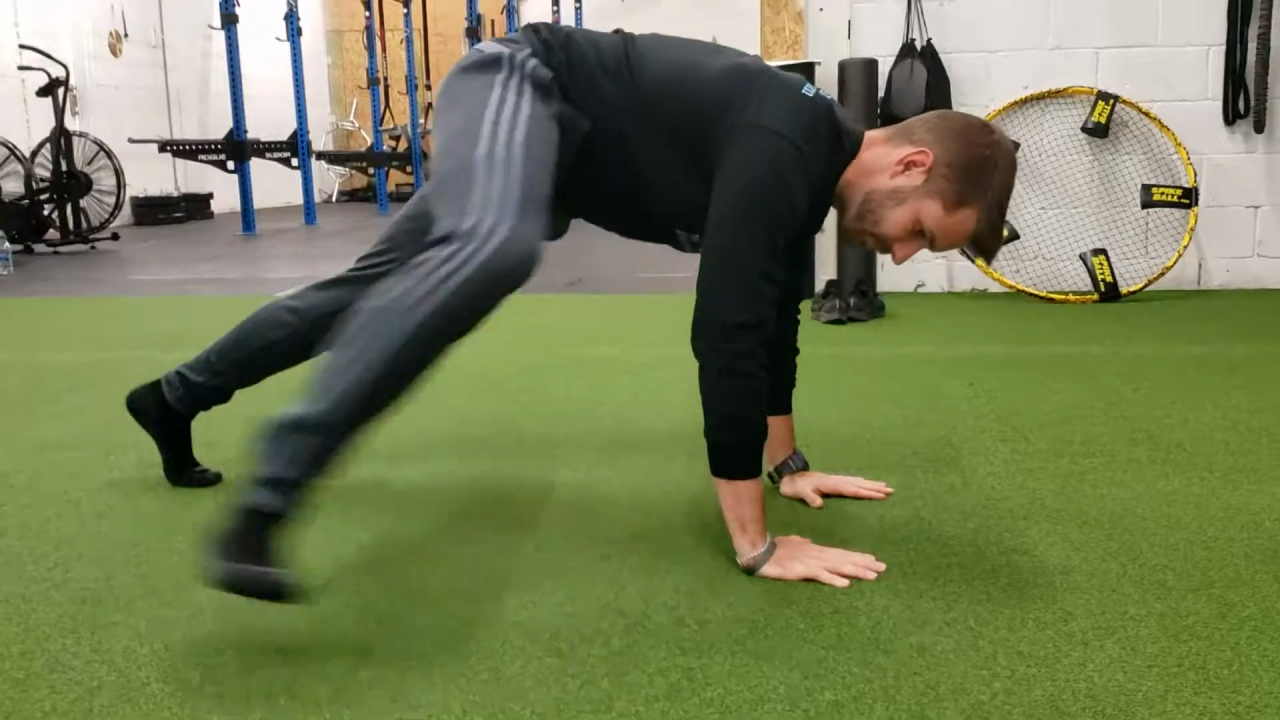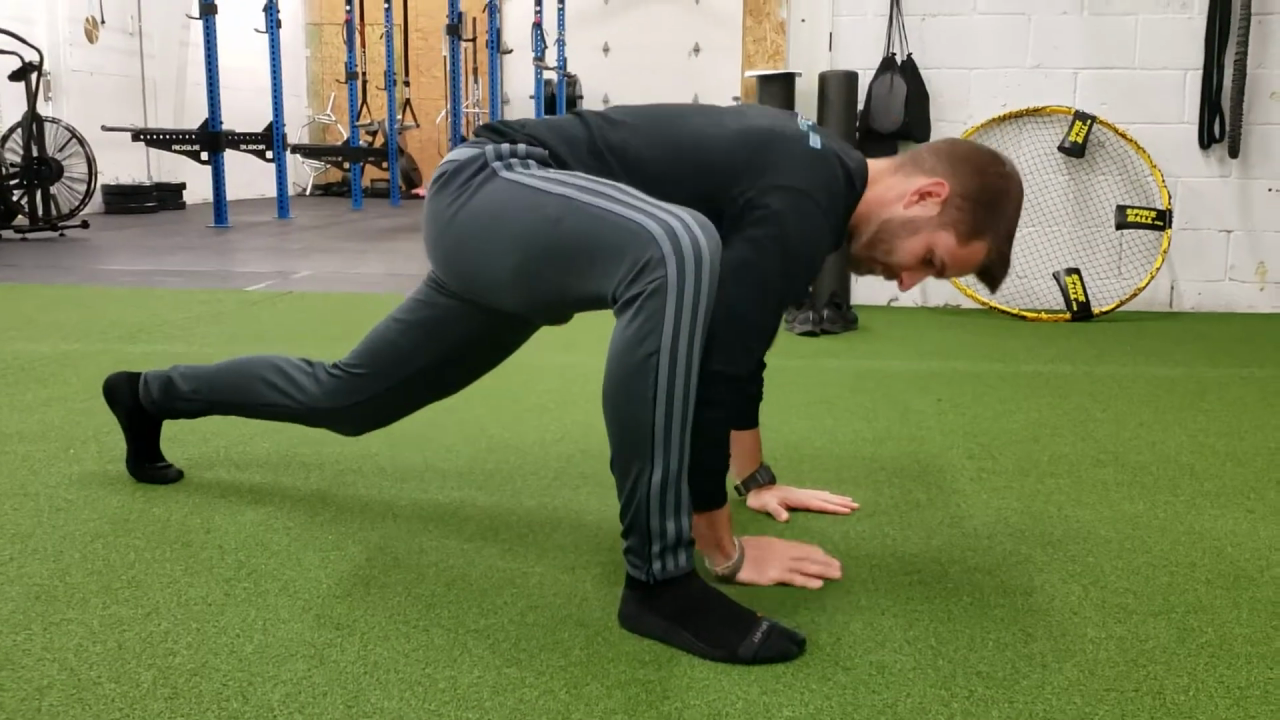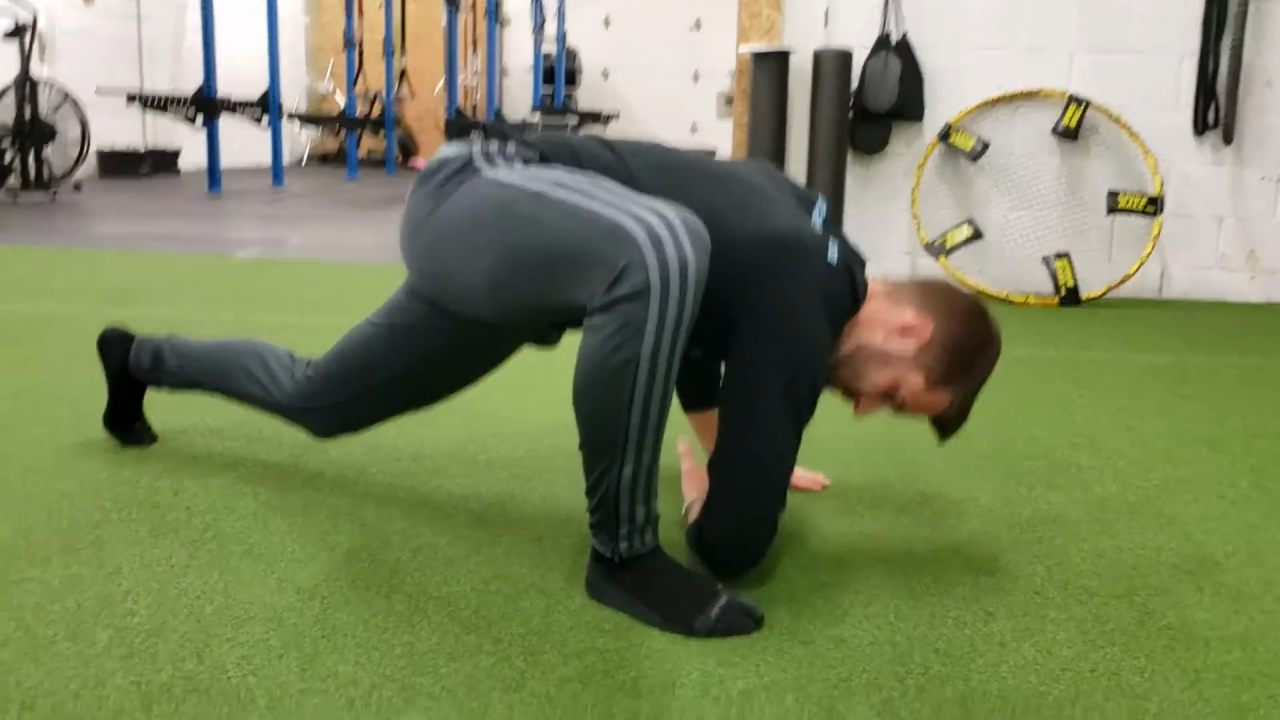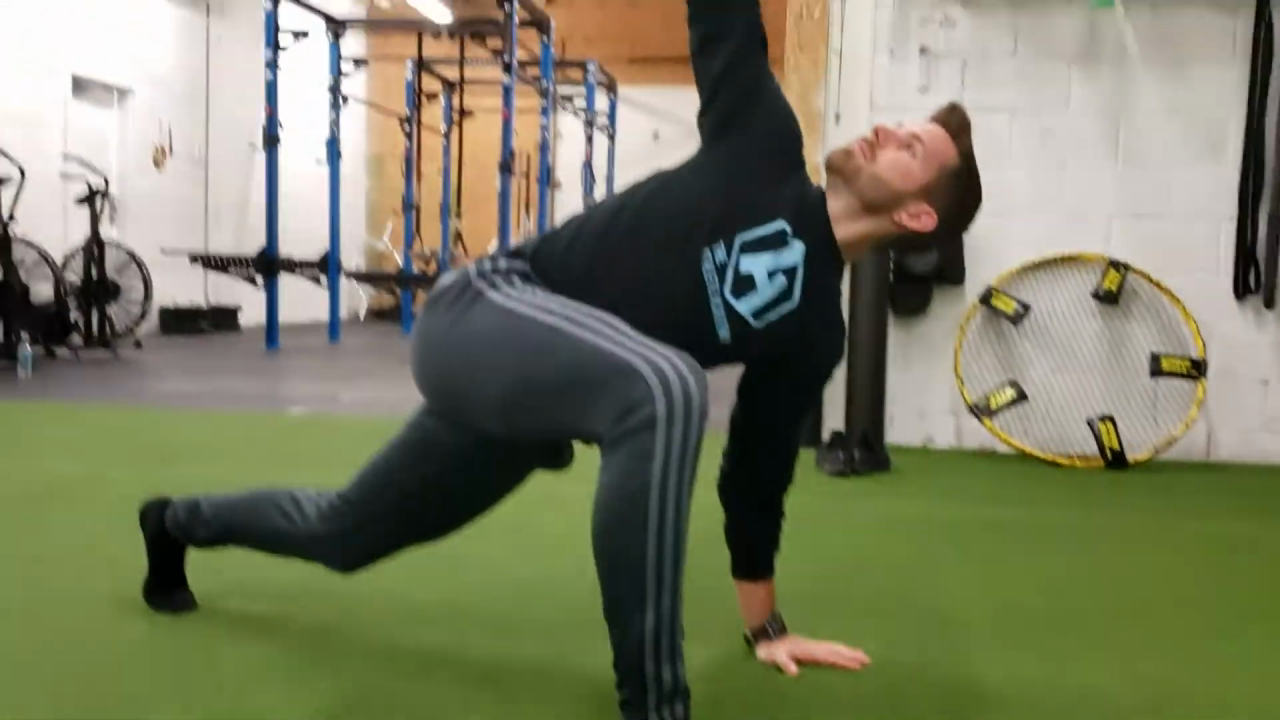
dt=1s
person 1, frame 1
left shoulder: (812, 163)
right shoulder: (782, 151)
left elbow: (773, 315)
right elbow: (728, 333)
left wrist: (788, 462)
right wrist: (754, 545)
left hip: (550, 130)
right hip: (512, 83)
left knee: (374, 290)
right knee: (487, 252)
left ankle: (173, 398)
right ankle: (268, 492)
person 1, frame 2
left shoulder: (811, 169)
right shoulder: (803, 202)
left elbow: (724, 329)
right elbow: (711, 371)
left wrist: (754, 476)
right wrist: (720, 547)
left hip: (501, 225)
right hip: (487, 190)
left knee: (347, 397)
right knee: (677, 248)
left ankle: (150, 395)
right ankle: (659, 577)
person 1, frame 3
left shoulder: (807, 253)
right shoulder: (803, 302)
right elbow: (728, 544)
left wrist: (719, 450)
right wrist: (739, 482)
left hip: (482, 239)
right hip: (466, 200)
left knee: (318, 397)
right knee: (665, 249)
left ankle: (138, 359)
right ankle: (623, 555)
person 1, frame 4
left shoulder: (816, 329)
right shoulder: (764, 150)
left elbow: (756, 470)
left wrist: (766, 631)
left hip: (523, 387)
right hip: (482, 313)
left knee: (344, 534)
right knee: (662, 390)
left ankle: (179, 523)
